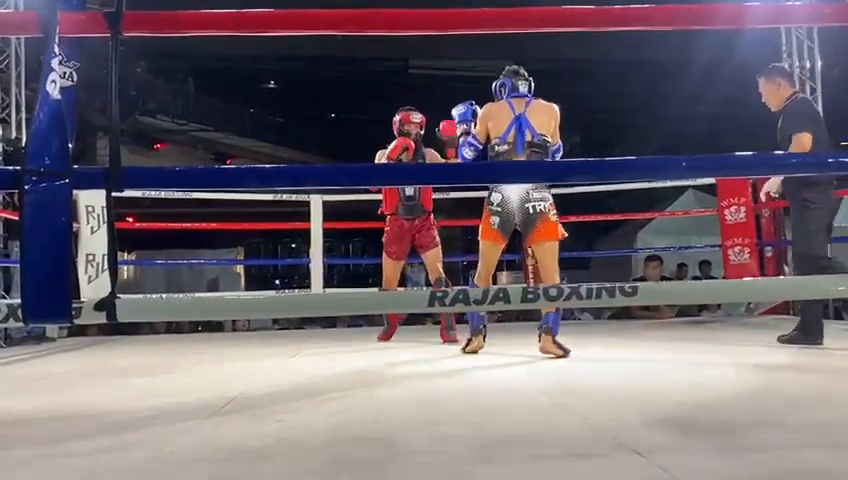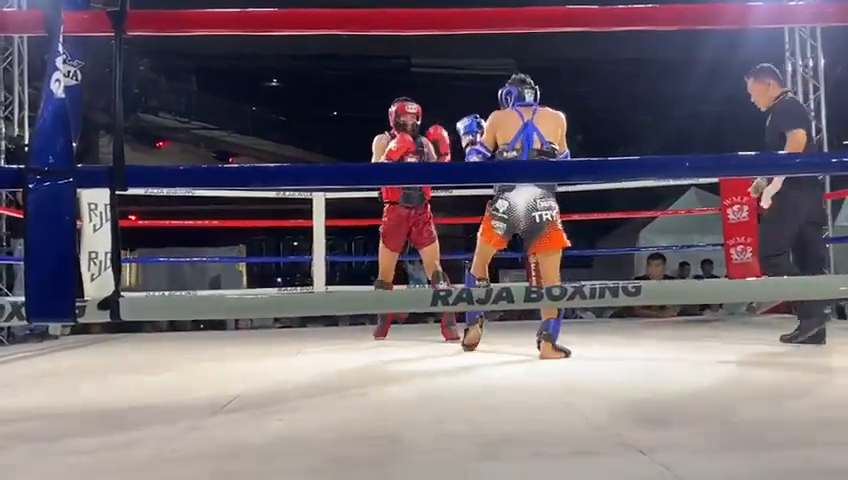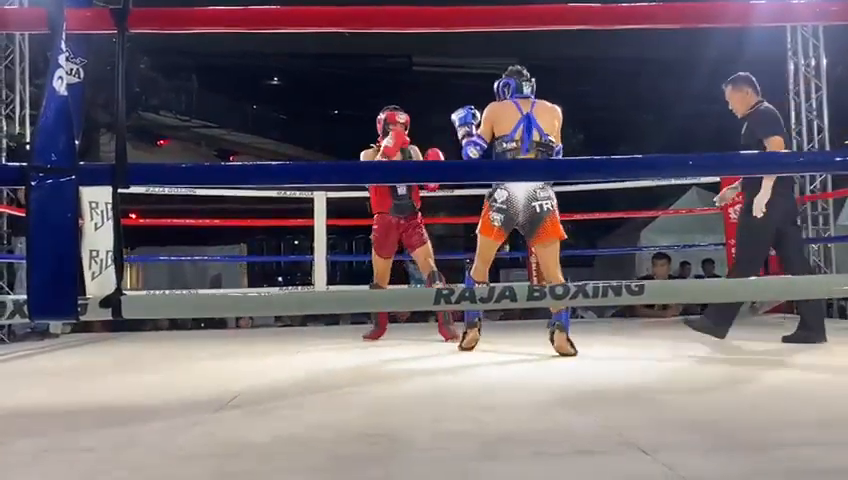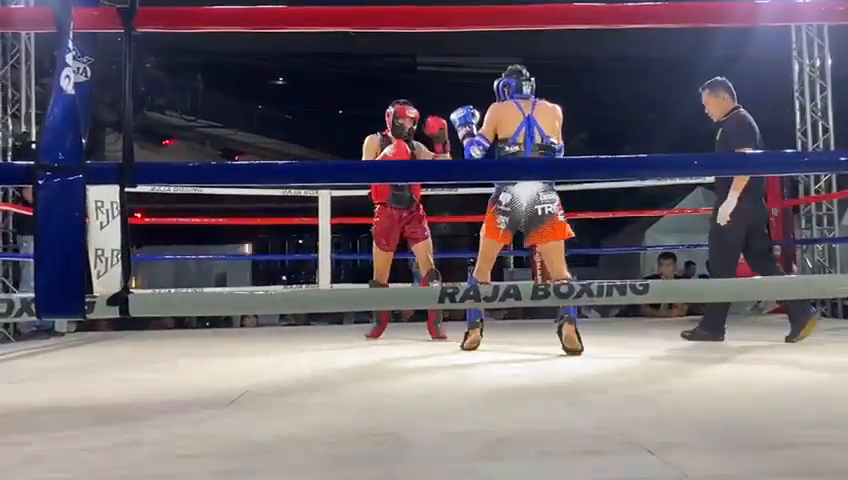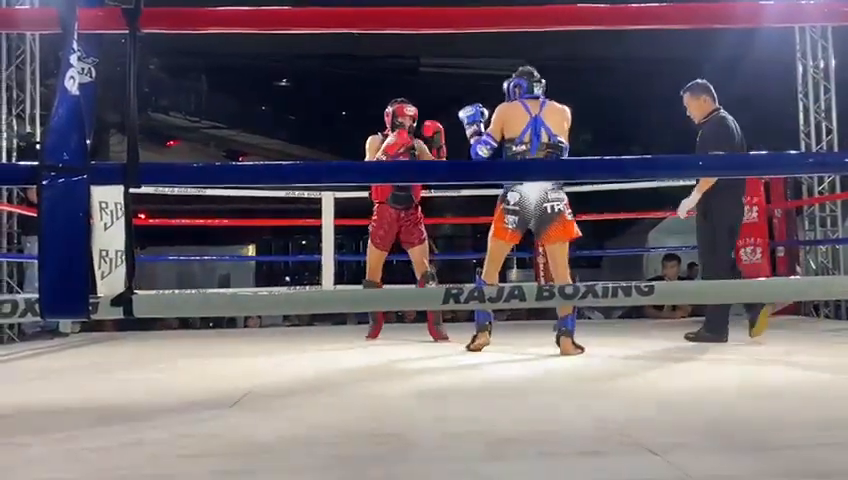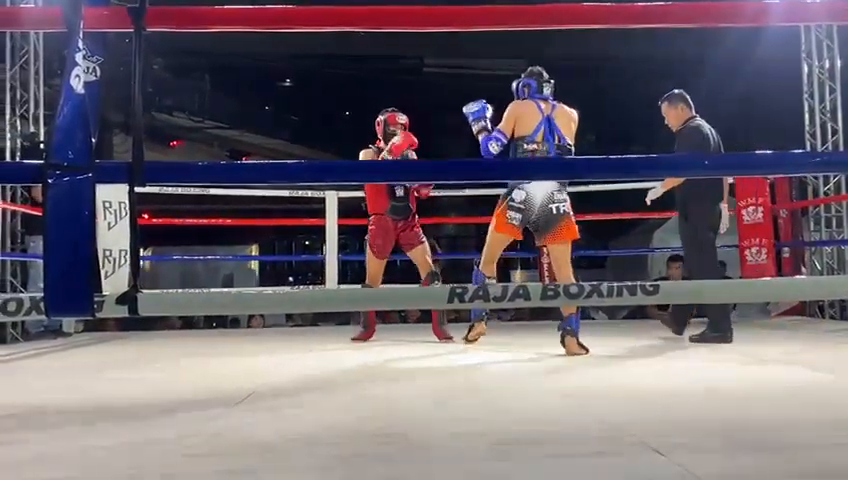
dt=0.2s
person 1, frame 1
left shoulder: (489, 110)
right shoulder: (550, 110)
left elbow: (467, 155)
left wrist: (462, 123)
left hip: (500, 194)
right hip: (536, 194)
left knee: (484, 270)
right knee: (550, 270)
left ankle: (476, 335)
right ankle: (549, 336)
person 1, frame 2
left shoulder: (497, 118)
right shoulder: (556, 118)
left elbow: (475, 162)
right elbow: (563, 163)
left wrist: (468, 133)
left hip: (506, 201)
right hip: (543, 202)
left knee: (479, 263)
right knee: (551, 278)
left ankle: (473, 326)
right ankle: (548, 341)
person 1, frame 3
left shoulder: (495, 109)
right shoulder: (553, 111)
left elbow: (472, 154)
left wrist: (463, 125)
left hip: (505, 193)
right hip: (541, 194)
left knee: (481, 265)
right knee: (552, 270)
left ankle: (471, 329)
right ankle: (560, 333)
person 1, frame 4
left shoulder: (498, 110)
right shoulder: (553, 111)
left elbow: (474, 154)
left wrist: (464, 124)
left hip: (508, 195)
right hip: (544, 195)
left knee: (483, 266)
right knee: (558, 269)
left ankle: (473, 330)
right ankle: (568, 325)
person 1, frame 5
left shoulder: (505, 110)
right shoulder: (562, 112)
left elbow: (481, 153)
left wrist: (472, 123)
left hip: (516, 194)
right hip: (552, 195)
left knee: (491, 266)
right knee: (561, 270)
left ankle: (482, 331)
right ankle: (566, 336)
person 1, frame 6
left shoulder: (517, 108)
right shoulder: (569, 114)
left elbow: (491, 150)
left wrist: (478, 120)
left hip: (521, 192)
right hip: (556, 195)
left knee: (488, 259)
right knee: (563, 270)
left ankle: (478, 322)
right ankle: (571, 336)
person 2, frame 1
left shoulder: (798, 106)
right shoulder: (793, 110)
left elbow: (803, 144)
left wrist: (777, 177)
right wrist: (782, 180)
left hip: (810, 195)
right hip: (810, 195)
left knee: (812, 258)
right knee: (806, 262)
right ankle: (809, 328)
person 2, frame 2
left shoulder: (787, 106)
right shoulder: (783, 110)
left elbow: (798, 141)
left wrist: (776, 182)
right wrist: (767, 178)
left hip: (793, 193)
right hip: (804, 192)
left knee: (770, 253)
right knee: (810, 259)
left ankle: (812, 311)
right ankle: (811, 324)
person 2, frame 3
left shoulder: (763, 114)
right shoulder: (759, 118)
left elbow: (777, 148)
left wrist: (764, 191)
right wrist: (736, 187)
left hip: (767, 200)
right hip: (780, 200)
left knee: (747, 262)
right knee: (794, 262)
left ankle: (718, 320)
right ankle: (812, 326)
person 2, frame 4
left shoulder: (736, 122)
right shoulder: (739, 122)
left elbow: (747, 160)
left wrist: (730, 198)
left hip: (738, 206)
right hip: (752, 205)
left knee: (721, 266)
right knee: (764, 262)
left ankle: (712, 326)
right ankle: (801, 312)
person 2, frame 5
left shoulder: (714, 125)
right shoulder: (729, 122)
left wrist: (693, 196)
left hip: (716, 205)
right hip: (732, 203)
left knee: (713, 265)
right knee: (723, 263)
left ankle: (715, 327)
right ankle: (755, 305)
person 2, frame 6
left shoulder: (689, 131)
right shoulder: (708, 130)
left wrist: (659, 189)
right wrist: (722, 204)
left hip: (694, 207)
right hip: (710, 206)
left knee: (704, 267)
right knee: (698, 264)
left ankle: (720, 327)
right ankle: (679, 319)
person 3, frame 1
left shoulder: (428, 154)
right shoulder: (384, 154)
right wrist: (391, 157)
left hip: (424, 222)
right hip: (397, 223)
left knee: (437, 274)
right knee: (389, 281)
left ankle: (448, 328)
right ankle: (390, 325)
person 3, frame 2
left shoulder: (424, 143)
right shoulder: (382, 141)
left wrist: (443, 148)
right wrist: (391, 154)
left hip: (421, 213)
right hip: (394, 213)
left knee: (435, 269)
right knee: (385, 273)
left ankle: (449, 325)
right ankle: (383, 322)
person 3, frame 3
left shoulder: (412, 151)
right shoulder: (370, 154)
left elbow: (430, 186)
right wrist: (386, 152)
left hip: (411, 220)
right hip: (385, 221)
left knee: (431, 270)
right knee: (380, 278)
left ankle: (446, 324)
right ankle: (379, 325)
person 3, frame 4
left shoulder: (416, 146)
right shoulder: (374, 141)
left wrist: (441, 140)
right wrist: (384, 158)
left hip: (413, 213)
right hip: (386, 213)
left knee: (428, 267)
right knee: (380, 274)
left ankle: (435, 323)
right ankle: (380, 322)
person 3, frame 5
left shoulder: (417, 145)
right shoulder: (376, 141)
right wrist: (386, 150)
left hip: (411, 214)
right hip: (385, 213)
left knee: (424, 270)
right knee: (373, 272)
left ankle: (435, 325)
right ankle: (375, 321)
person 3, frame 6
left shoulder: (410, 155)
right shoulder: (369, 154)
left elbow: (422, 193)
right wrist: (390, 153)
left hip: (409, 222)
right hip: (382, 222)
left knee: (429, 271)
right knee: (372, 279)
left ankle: (439, 325)
right ankle: (367, 327)
